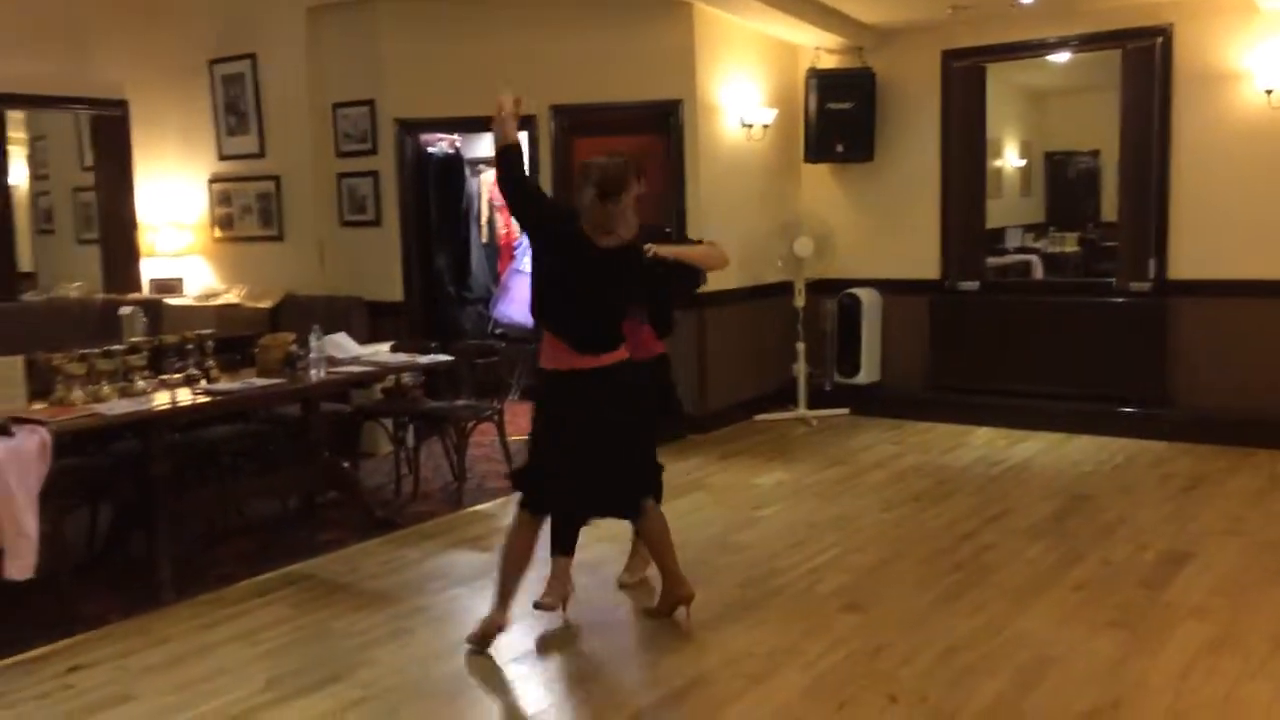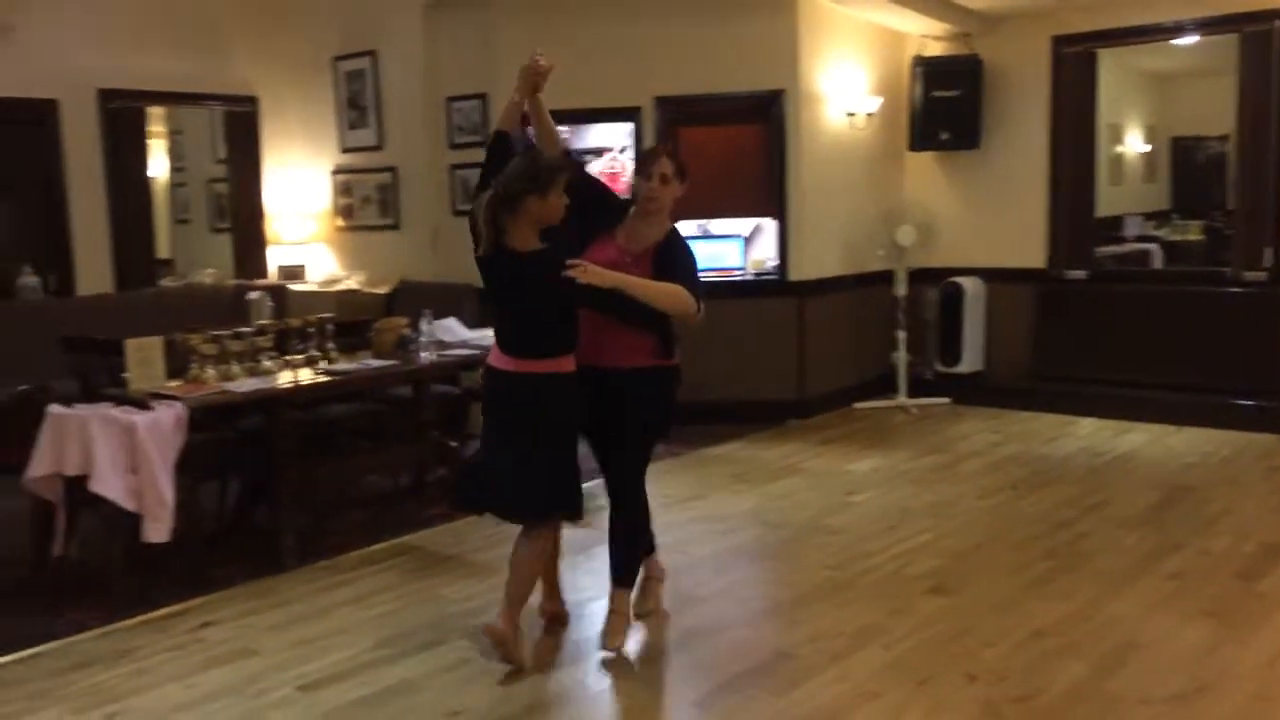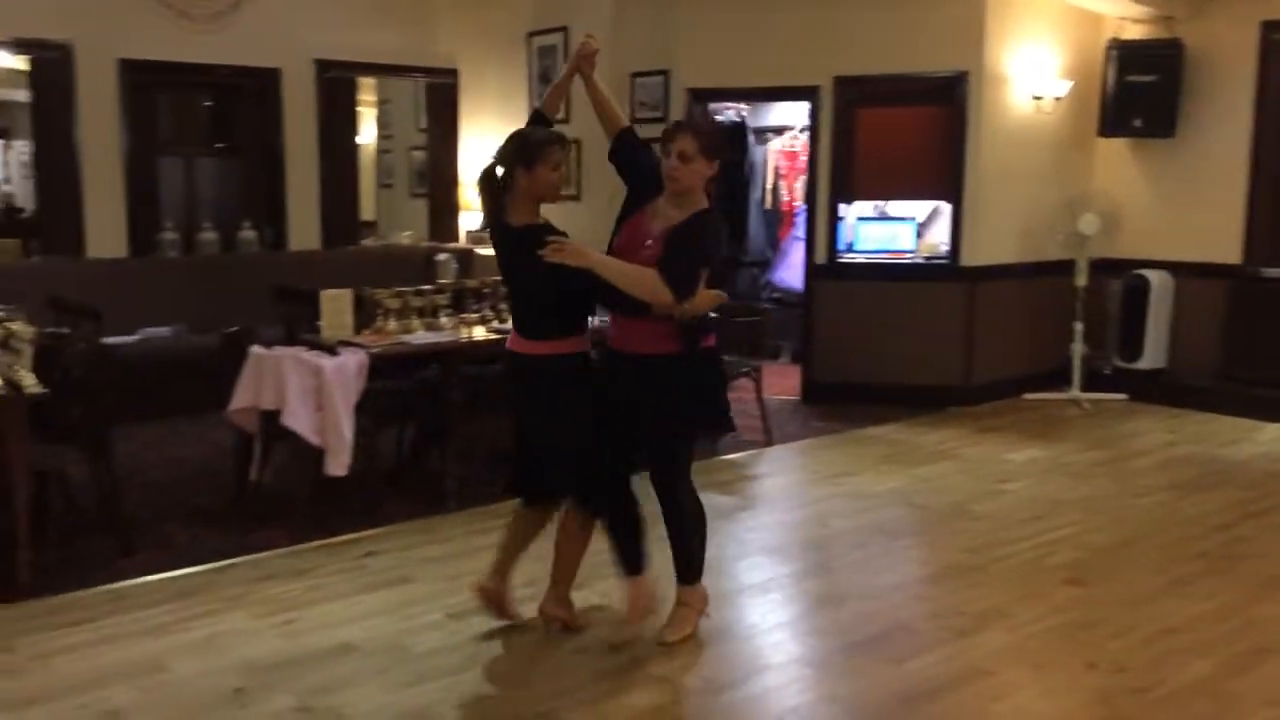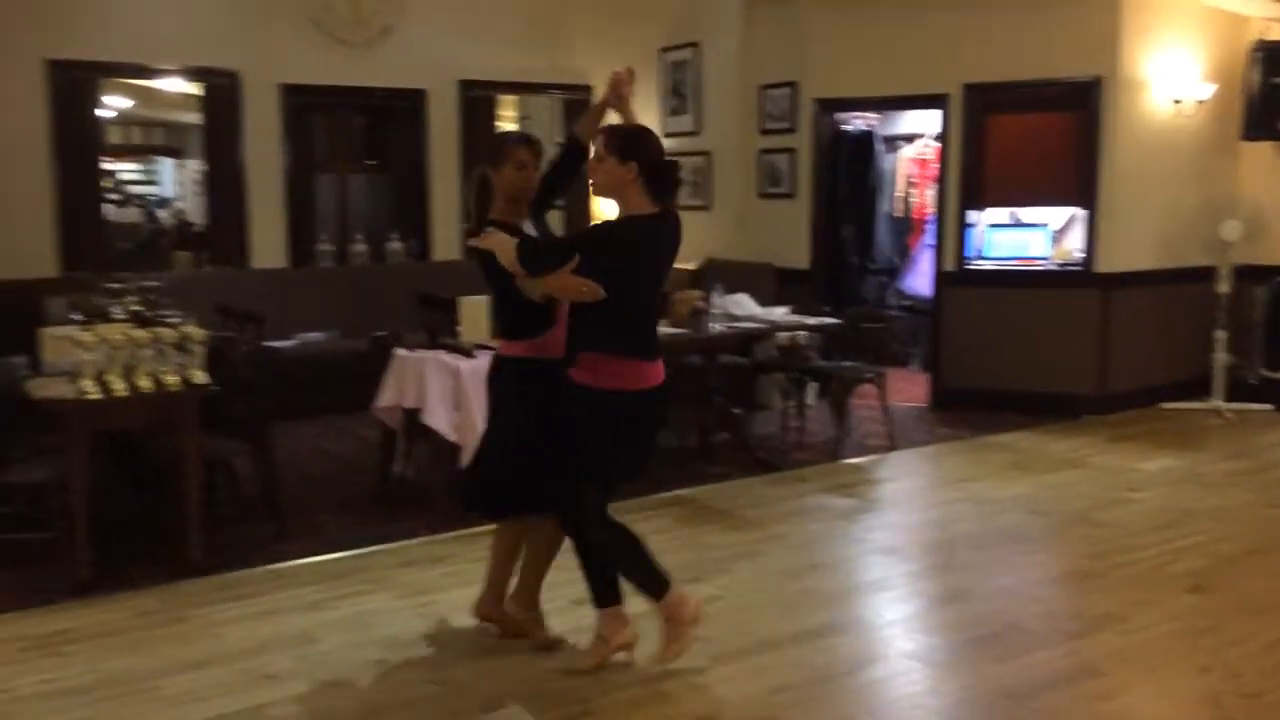
dt=0.5s
person 1, frame 1
left shoulder: (557, 235)
right shoulder: (630, 257)
left elbow: (516, 184)
left wrist: (506, 121)
left hip: (565, 386)
right hip: (613, 381)
left knee: (538, 498)
right knee: (634, 488)
left ankle: (499, 611)
right ankle: (675, 583)
person 1, frame 2
left shoulder: (490, 245)
right shoulder: (553, 265)
left elbow: (494, 163)
left wrist: (523, 94)
left hip: (502, 381)
right hip: (545, 390)
left knee: (530, 493)
right knee: (545, 506)
left ankle: (551, 598)
right ankle: (509, 620)
person 1, frame 3
left shoulder: (505, 220)
right shoulder: (537, 243)
left elbow: (535, 129)
right elbow: (601, 291)
left wrist: (572, 75)
right wrist: (684, 305)
left hip: (533, 364)
right hip: (556, 368)
left knee: (546, 484)
right knee: (582, 484)
left ankle: (497, 578)
right ankle: (558, 600)
person 1, frame 4
left shoulder: (526, 218)
right shoulder: (491, 234)
right elbow: (525, 292)
right wrist: (558, 289)
left hip: (547, 367)
right hip: (521, 373)
left knee: (529, 497)
right knee: (545, 495)
left ankle: (497, 599)
right ankle: (522, 603)
person 2, frame 1
left shoulder: (652, 248)
left elbow: (718, 258)
left wrist: (668, 252)
left hip: (641, 370)
left ankle: (642, 550)
right ankle: (561, 573)
person 2, frame 2
left shoulder: (674, 250)
right shoulder: (606, 211)
left elbow: (686, 304)
left wrist: (613, 277)
left hip: (642, 382)
right hip: (588, 375)
left knee: (626, 485)
right knee: (617, 482)
left ankle: (621, 604)
right ankle: (649, 567)
person 2, frame 3
left shoulder: (702, 230)
right shoulder: (647, 188)
left elbow: (665, 292)
right elbow: (619, 130)
left wrist: (591, 259)
right wrist: (587, 73)
left hip: (676, 367)
right hip: (625, 361)
left knee: (670, 478)
right knee: (609, 472)
left ankle: (692, 593)
right ankle: (637, 584)
person 2, frame 4
left shoulder: (617, 240)
right shoulder: (660, 224)
left elbow: (532, 268)
right elbow: (659, 169)
left wrist: (497, 241)
right wrist: (616, 108)
left hip: (613, 391)
right hip: (630, 383)
left knee: (579, 504)
right knee: (585, 497)
left ankle: (674, 604)
right ankle: (613, 621)
